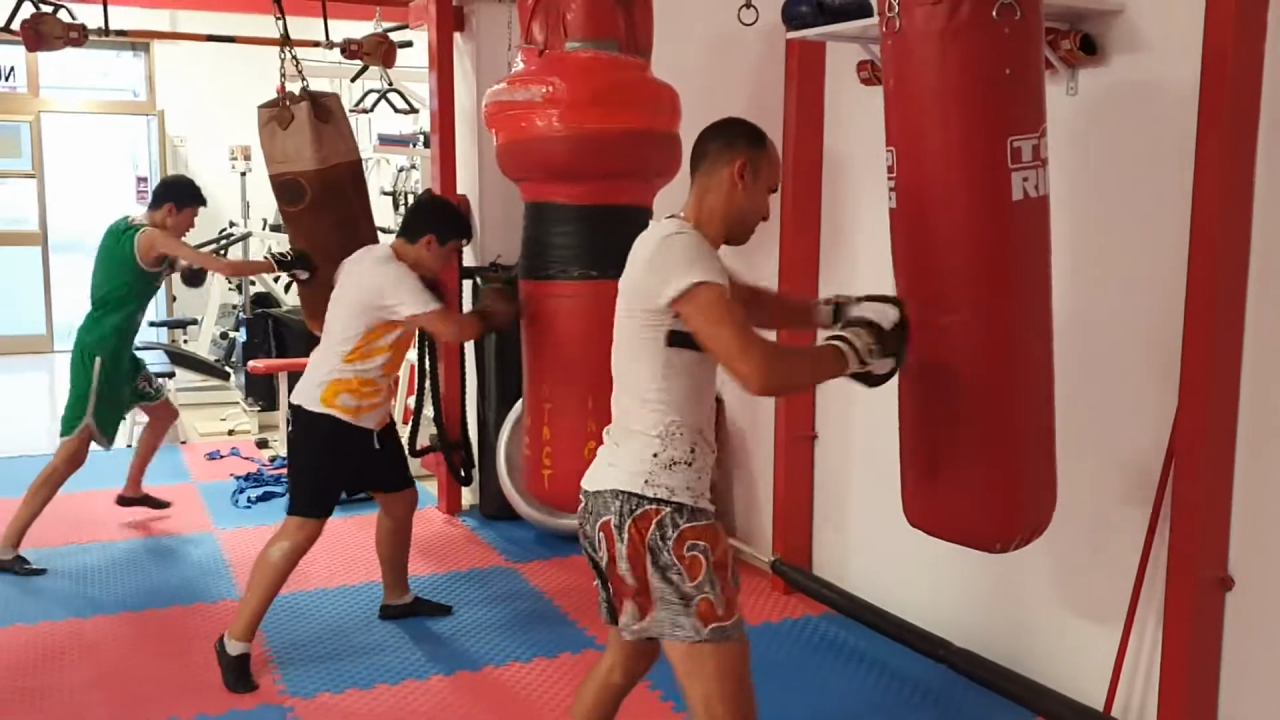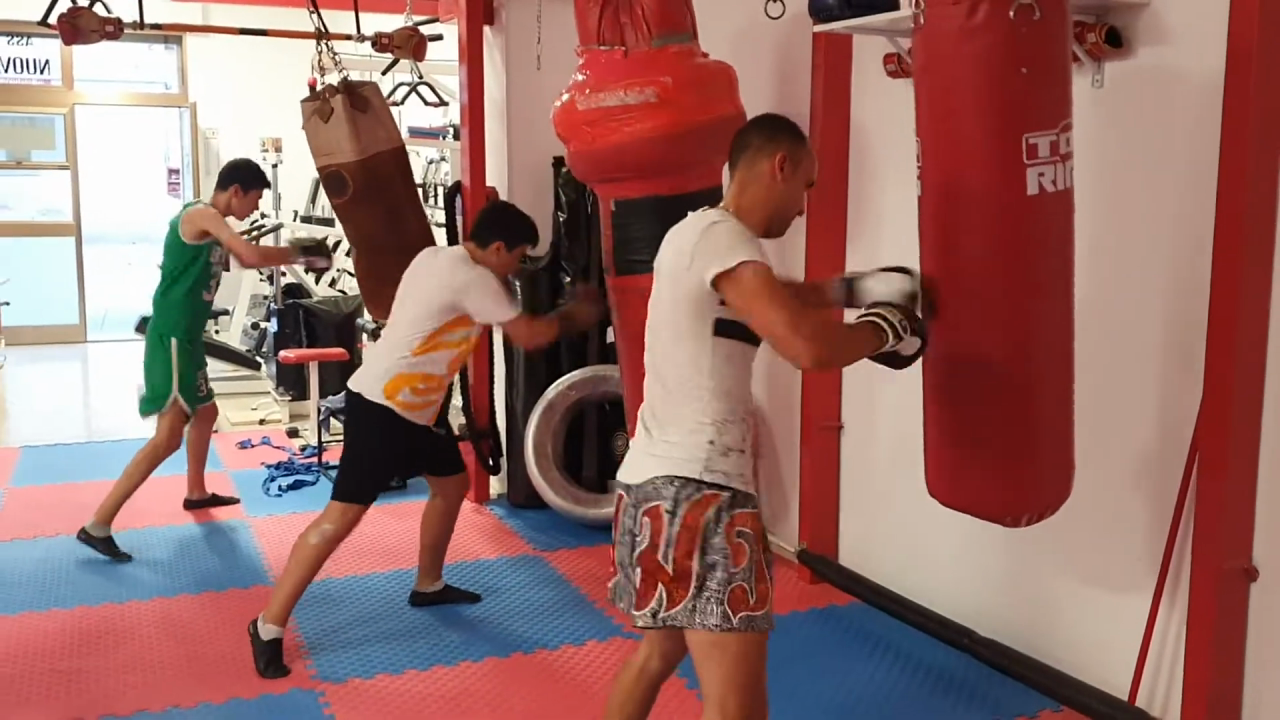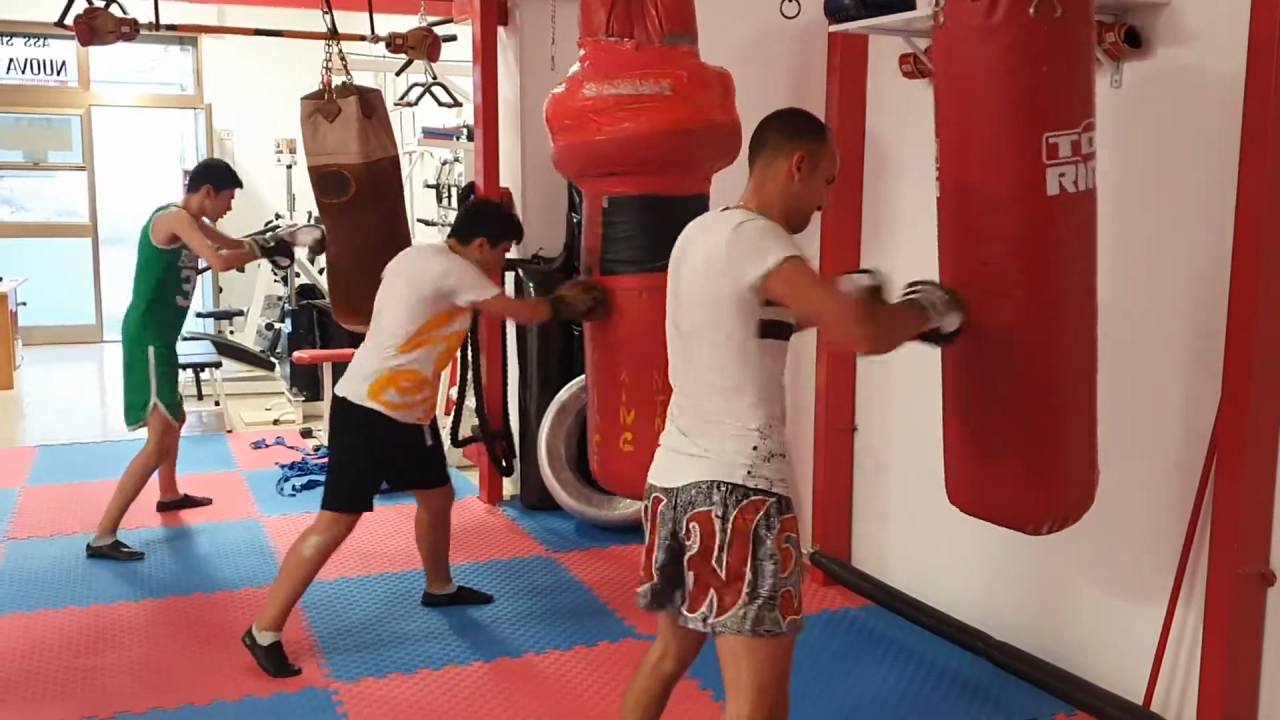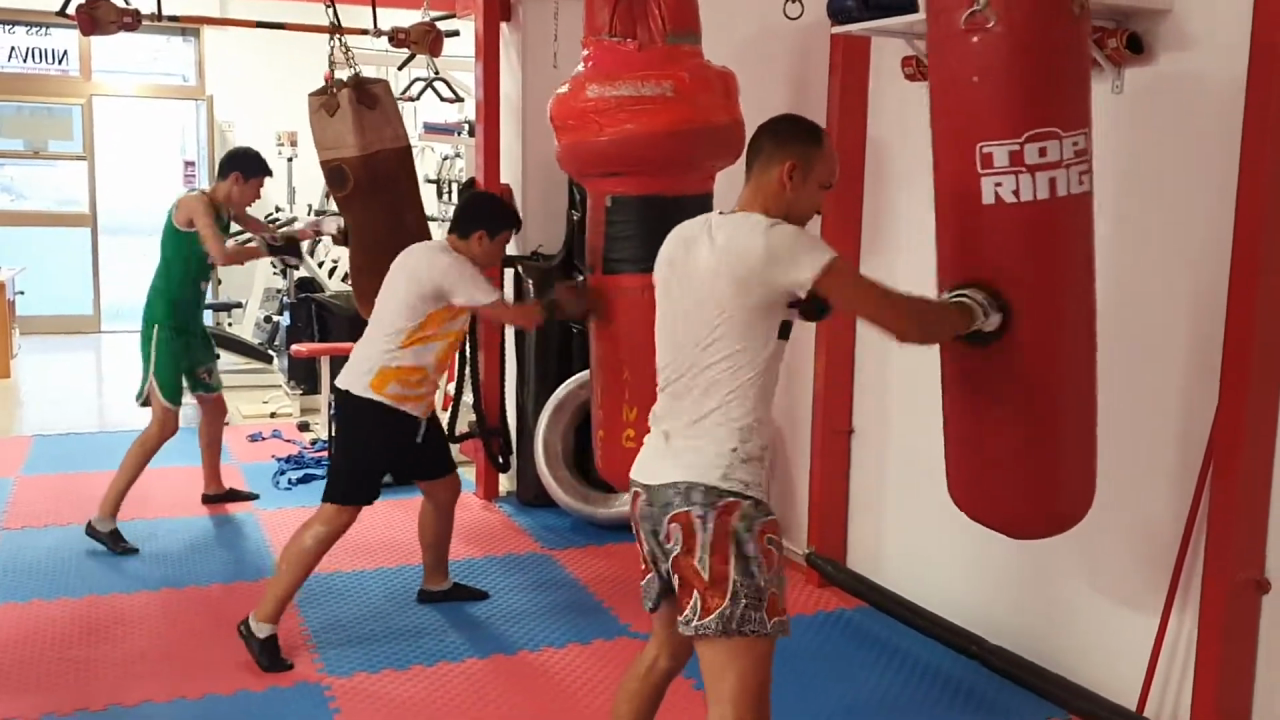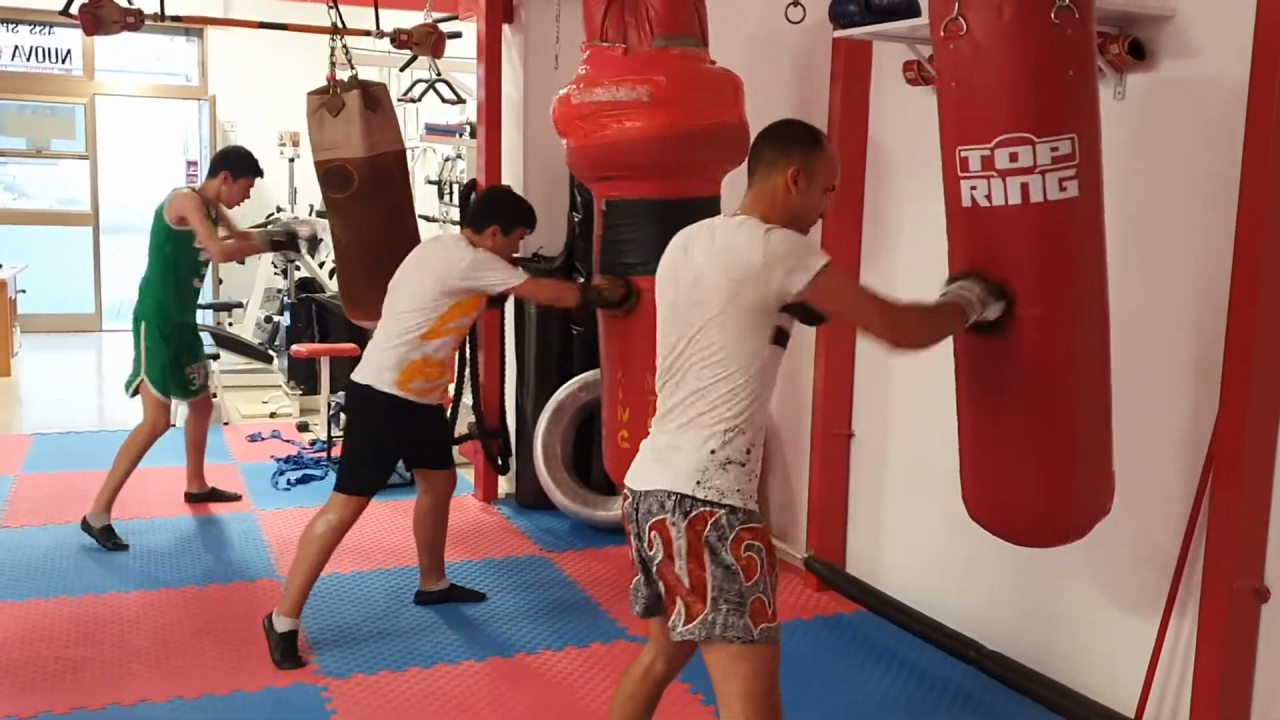
dt=1s
person 1, frame 1
left shoulder: (663, 242)
right shoulder: (680, 251)
left elbow: (754, 306)
right elbow: (762, 374)
left wrist: (845, 310)
right wrist: (853, 346)
left hip: (616, 488)
right hip: (655, 498)
left knee: (629, 653)
person 1, frame 2
left shoulder: (690, 232)
right shoulder: (724, 238)
left elbow: (779, 300)
right elbow: (810, 348)
left wrist: (860, 286)
right wrist: (889, 325)
left hip: (646, 477)
right hip: (697, 487)
left knee: (661, 648)
person 1, frame 3
left shoulder: (701, 232)
right shoulder: (750, 237)
right elbow: (861, 332)
left wrist: (842, 294)
right wrist: (932, 307)
left hip: (676, 478)
right hip: (735, 490)
left knee: (672, 649)
person 1, frame 4
left shoulder: (683, 237)
right shoulder: (776, 243)
right elbow: (903, 321)
left wrist: (813, 295)
right wrist: (973, 310)
left hip: (660, 477)
right hip: (716, 491)
left knee: (666, 649)
person 1, frame 5
left shoulder: (687, 243)
right shoulder: (774, 249)
right elbow: (899, 329)
left wrist: (801, 306)
right wrist: (968, 301)
left hip: (655, 484)
right hip: (707, 500)
left knee: (664, 652)
person 2, frame 1
left shoulder: (374, 259)
right shoulder: (392, 276)
right elbow: (452, 330)
right wrist: (493, 315)
left hip: (367, 417)
right hip: (327, 416)
left knee: (401, 502)
right knee: (302, 528)
left ankle: (397, 598)
right ankle: (235, 643)
person 2, frame 2
left shoulder: (437, 259)
right shoulder: (474, 279)
right elbow: (528, 336)
right wrist: (574, 316)
left hip: (419, 407)
right hip: (383, 406)
left knee: (454, 484)
right knee: (343, 516)
left ankle: (428, 585)
right ankle: (269, 627)
person 2, frame 3
left shoulder: (419, 258)
right shoulder: (452, 270)
right elbow: (518, 311)
right wrist: (566, 302)
left hip: (409, 414)
right hip: (367, 412)
left knee: (438, 498)
right knee: (335, 524)
left ankle: (439, 586)
right ankle: (265, 632)
person 2, frame 4
left shoulder: (433, 256)
right shoulder: (448, 266)
right elbow: (516, 316)
right wrist: (558, 303)
left hip: (410, 405)
right hip: (371, 404)
left knee: (444, 490)
right knee: (336, 516)
left ankle: (436, 583)
right ankle: (261, 623)
person 2, frame 5
left shoulder: (447, 248)
right shoulder: (472, 261)
right elbow: (542, 292)
right wrist: (598, 293)
left hip: (419, 394)
right hip: (382, 395)
left knee: (439, 482)
right knee: (347, 504)
left ankle: (432, 583)
right ankle: (284, 620)
person 3, frame 1
left shoulder: (126, 228)
right shoulder: (154, 239)
right elbow: (224, 268)
left wrist: (173, 267)
right wrist: (279, 264)
left hip: (115, 348)
right hip: (101, 353)
left knee: (164, 413)
right knee: (72, 455)
left ankle: (132, 490)
person 3, frame 2
left shoulder: (216, 223)
right shoulder: (202, 214)
left elbow: (243, 253)
right elbow: (251, 255)
left wrist: (303, 248)
right wrist: (304, 255)
left hip: (187, 334)
right hip: (171, 336)
left knee: (206, 412)
right knee: (168, 436)
left ankle: (196, 491)
right ankle: (97, 525)
person 3, frame 3
left shoulder: (187, 220)
right shoulder: (176, 218)
left elbow: (226, 244)
right elbow: (221, 261)
left wrist: (277, 239)
right wrist: (263, 249)
left hip: (159, 338)
right hip: (148, 340)
left knee: (173, 420)
right knee: (160, 441)
left ankle: (169, 493)
right ankle: (102, 537)
person 3, frame 4
left shoulder: (224, 207)
right shoulder: (195, 203)
left elbow: (265, 232)
right elbow: (221, 255)
left wrist: (306, 231)
right wrist: (270, 248)
left hip: (191, 323)
right hip: (166, 325)
left knee: (214, 406)
right knee: (165, 424)
left ankle: (214, 486)
right ankle: (103, 519)
person 3, frame 5
left shoulder: (212, 208)
right shoulder: (185, 199)
left elbow: (243, 241)
right elbow: (220, 251)
left wrist: (286, 238)
right wrist: (269, 241)
left hip: (180, 322)
right hip: (156, 323)
left knee: (201, 403)
right knee: (156, 421)
left ankle: (196, 484)
right ankle: (97, 514)
